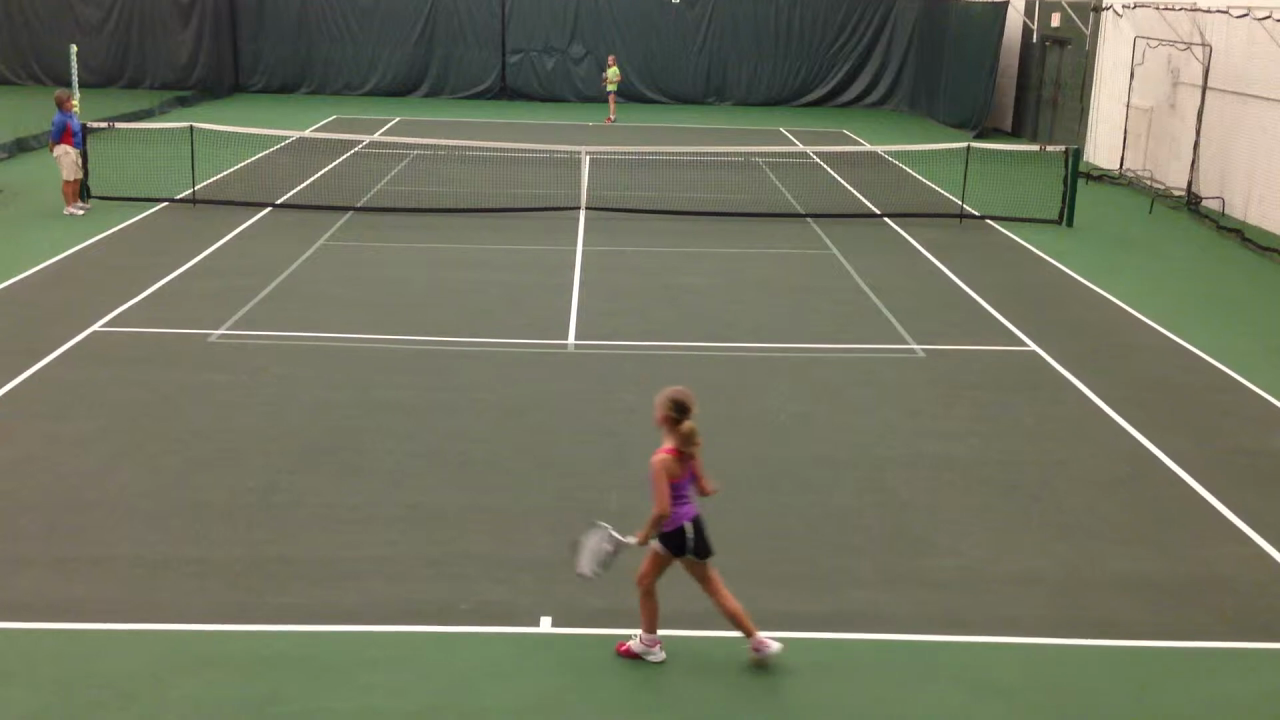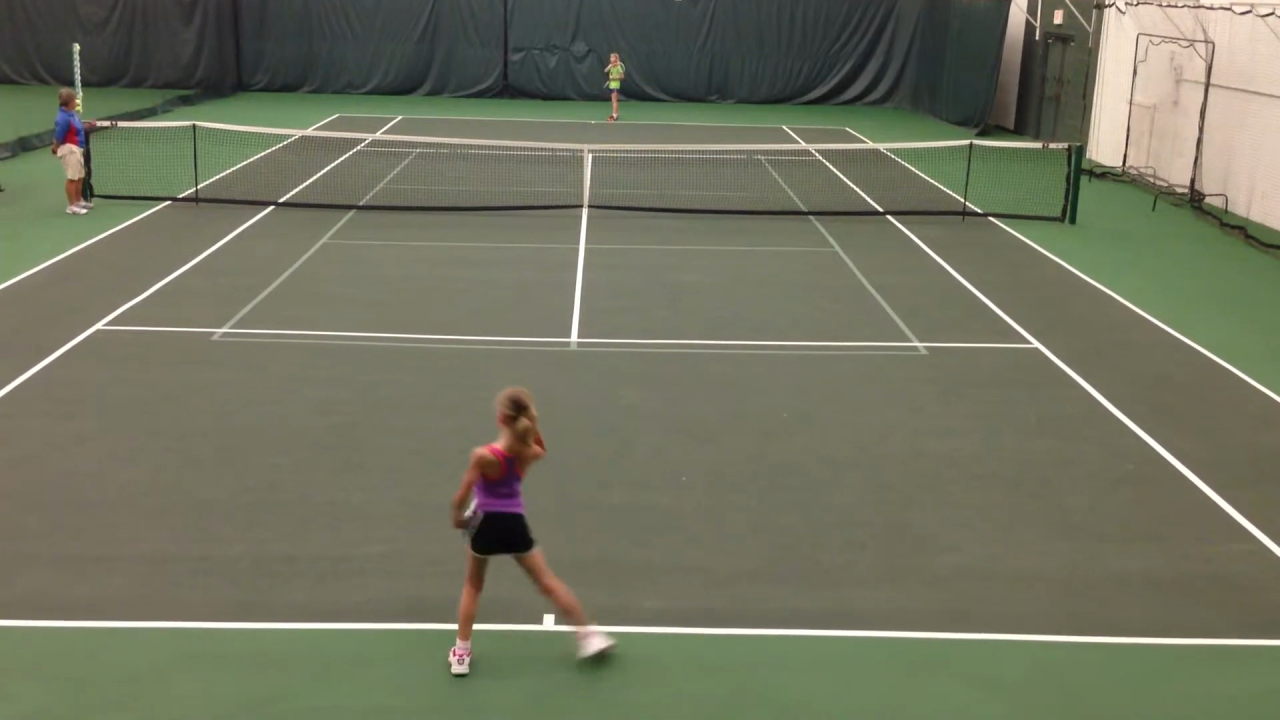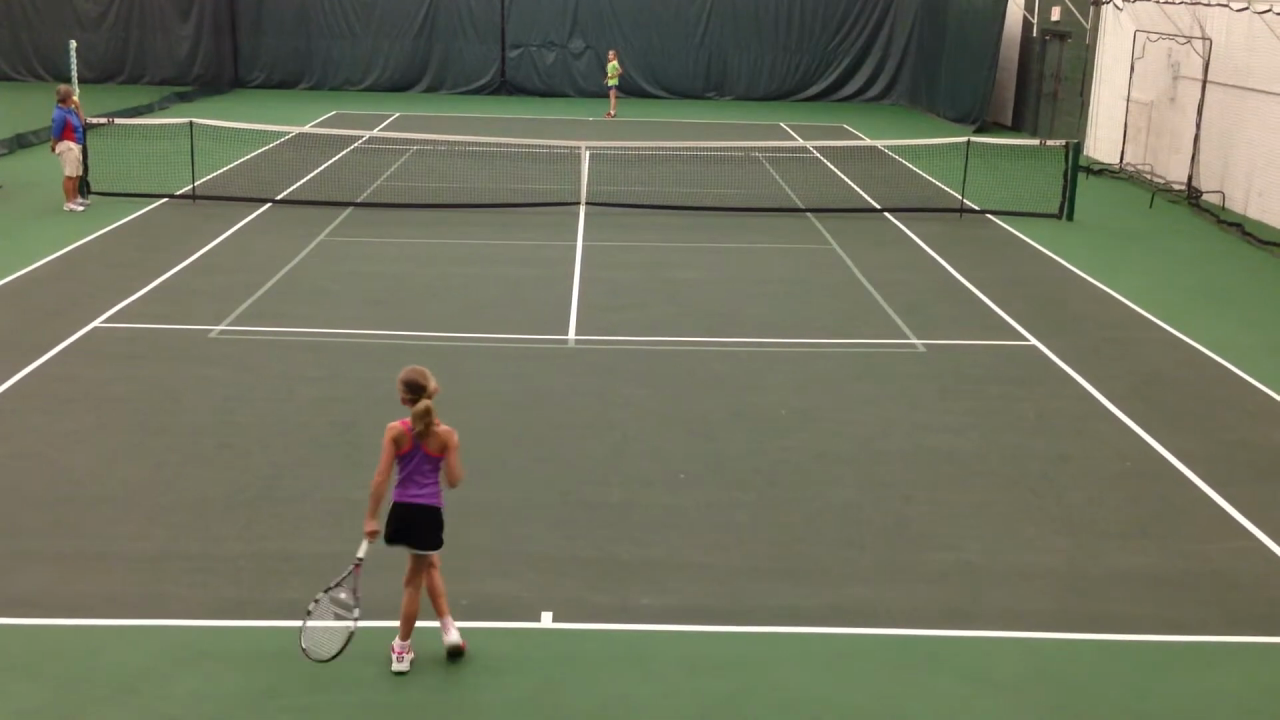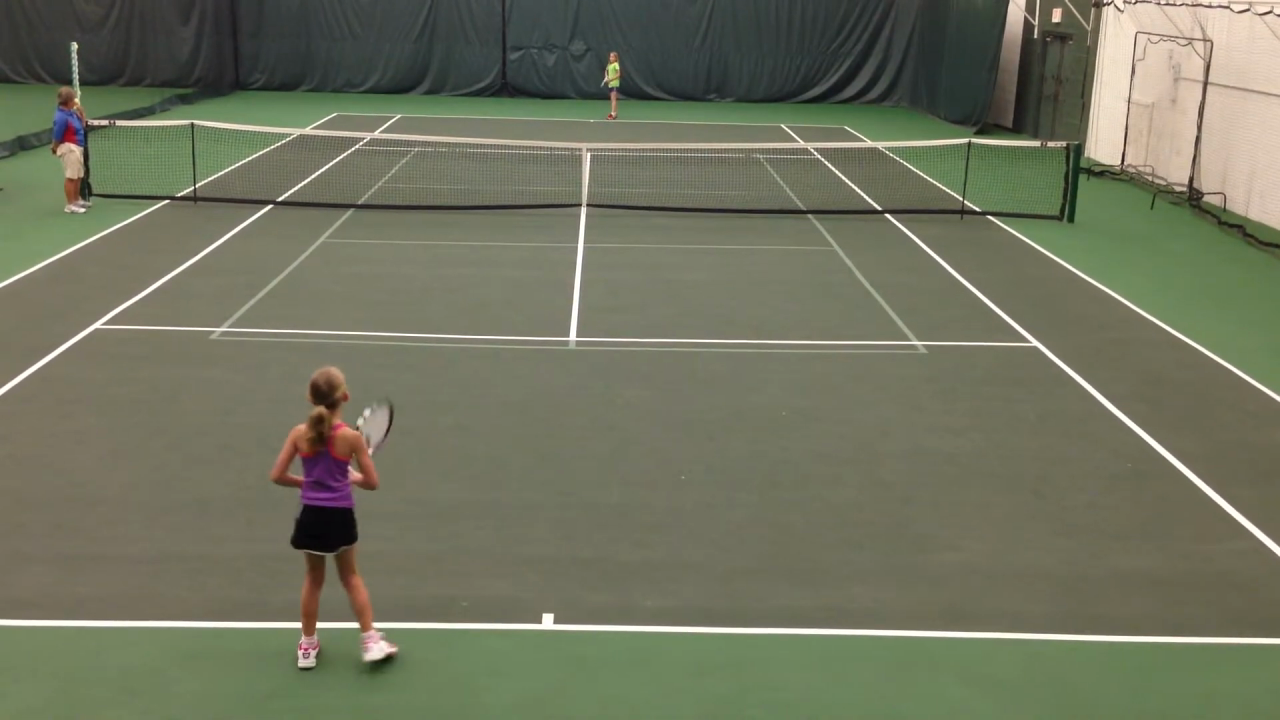
dt=0.7s
person 1, frame 1
left shoulder: (661, 461)
right shoulder: (688, 449)
left elbow: (662, 510)
right elbow: (701, 489)
left wrist: (646, 533)
right wrist: (709, 488)
left hip: (682, 532)
right hip: (678, 529)
left knee: (715, 591)
right knee: (644, 581)
left ankle: (759, 643)
right ankle: (648, 644)
person 1, frame 2
left shoulder: (483, 455)
right shoulder: (527, 452)
left elbow: (460, 497)
left wrist: (458, 517)
right wrist: (532, 427)
left hip: (486, 523)
right hip: (515, 523)
left knee: (472, 587)
right knee: (548, 583)
left ankle: (461, 652)
right ankle: (587, 636)
person 1, frame 3
left shoulder: (395, 430)
right shoulder: (446, 434)
left elbow: (381, 477)
right elbow: (454, 481)
left wrist: (371, 518)
left hip: (401, 510)
right hip: (428, 512)
left knee: (429, 566)
right knee: (414, 580)
left ankle: (448, 628)
right ankle: (402, 649)
person 1, frame 4
left shoulder: (299, 433)
right shoulder: (352, 437)
left elbow: (276, 476)
right elbow: (372, 483)
left hip: (311, 515)
right hip: (340, 516)
left knee: (313, 579)
right knee: (351, 578)
left ankle: (307, 647)
right ankle: (372, 641)
